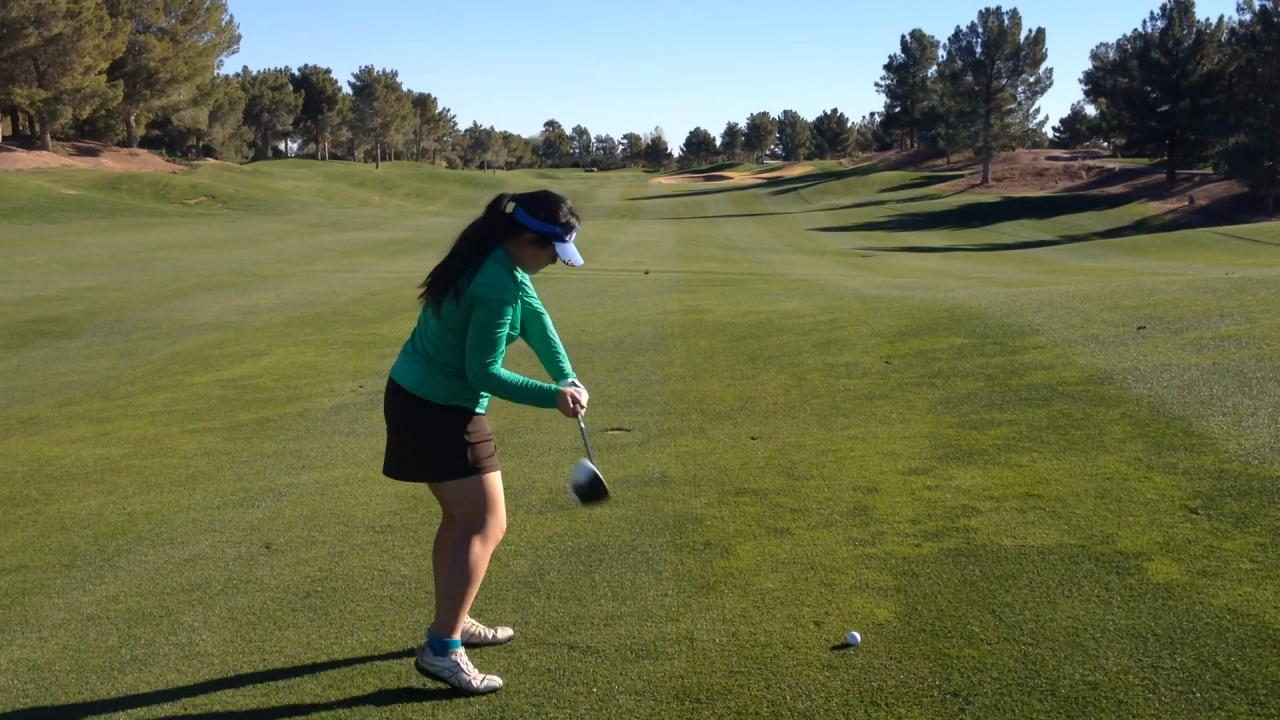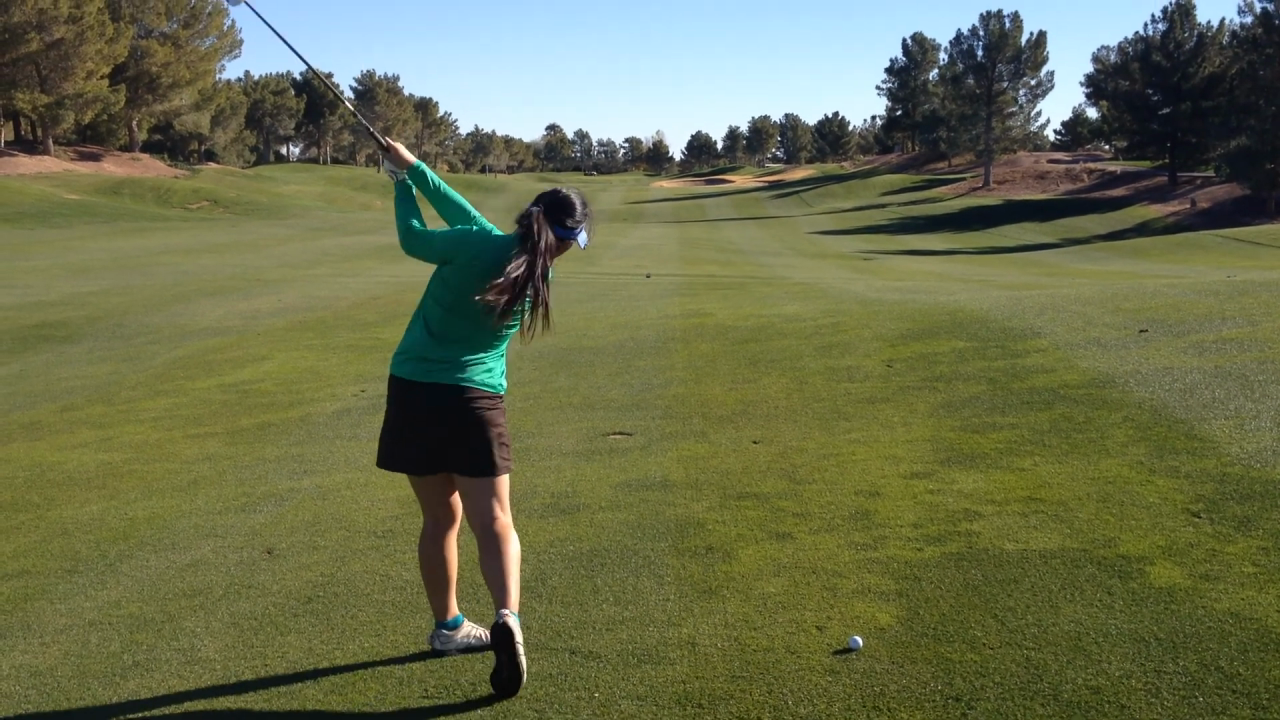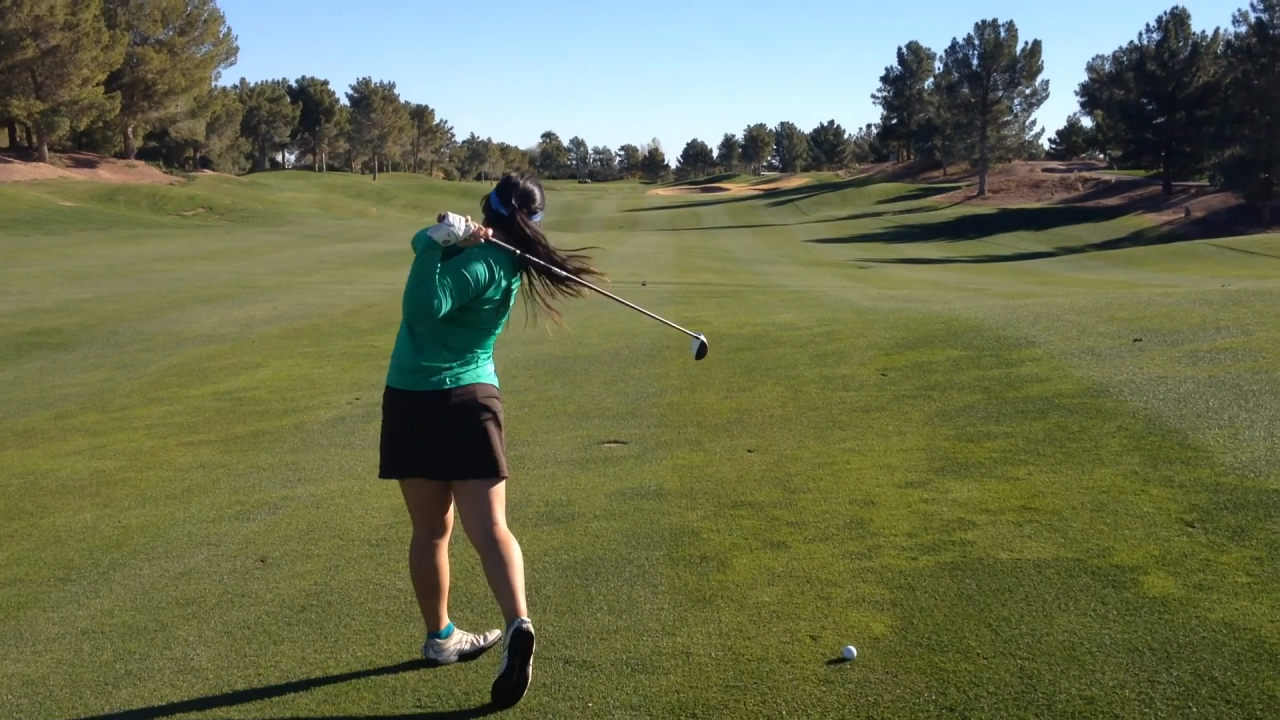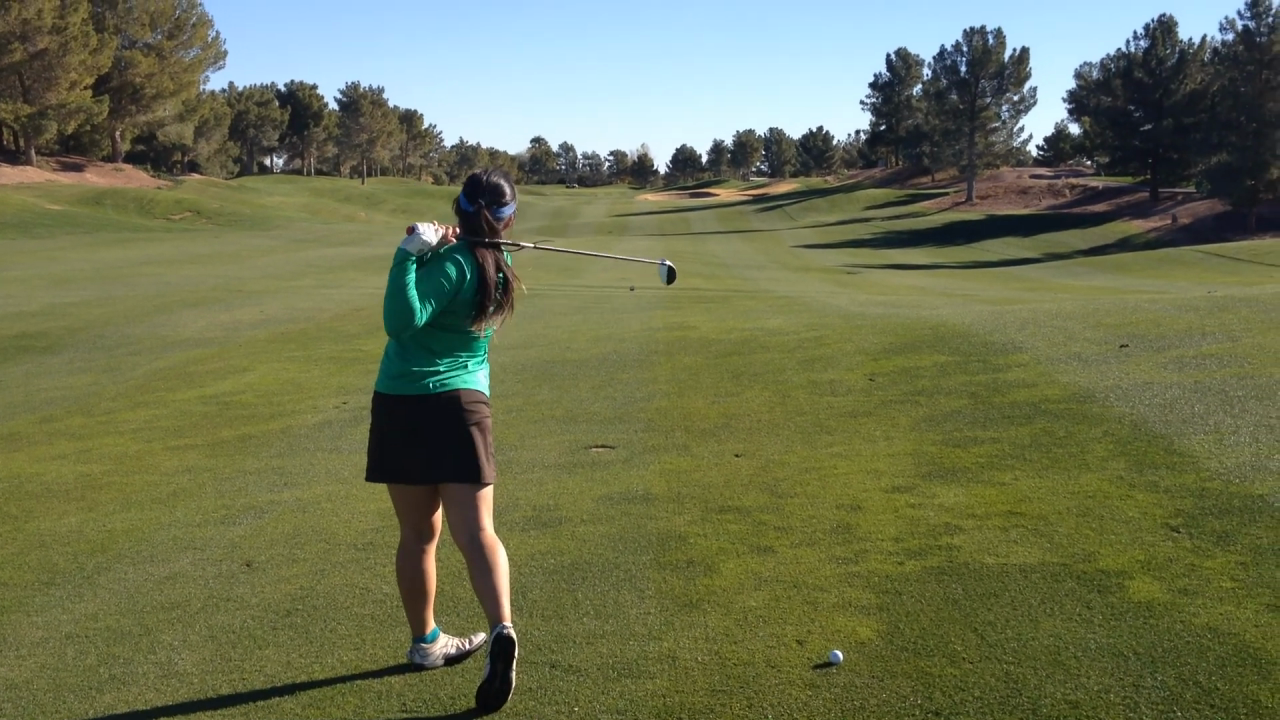
dt=0.3s
person 1, frame 1
left shoulder: (481, 246)
right shoulder: (500, 290)
left elbow: (537, 320)
right elbow: (483, 375)
left wrist: (567, 377)
right wrist: (550, 395)
left hip: (410, 396)
right hip: (445, 410)
left knee: (462, 513)
right knee: (486, 524)
left ankle: (450, 625)
right ankle: (441, 649)
person 1, frame 2
left shoulder: (473, 243)
right shoulder: (536, 277)
left elbow: (413, 240)
left wrist: (406, 174)
right wrist: (417, 169)
left hip: (412, 391)
right hip: (472, 402)
left knee: (442, 514)
right knee: (494, 521)
left ankle: (448, 626)
right ankle: (506, 618)
person 1, frame 3
left shoulder: (477, 264)
right shoulder: (498, 251)
left elbow: (418, 312)
left wrist: (449, 238)
left hip: (413, 400)
right hip: (471, 401)
left knee: (430, 528)
right knee: (490, 529)
left ankle: (440, 635)
right ankle: (518, 626)
person 1, frame 4
left shoulder: (449, 265)
right shoulder: (492, 263)
left elbow: (400, 324)
left wrist: (417, 249)
right wrist: (421, 246)
left hip: (401, 404)
right hip: (461, 405)
left knee: (418, 532)
right knee: (476, 532)
left ankle: (425, 641)
right ankle: (502, 630)
